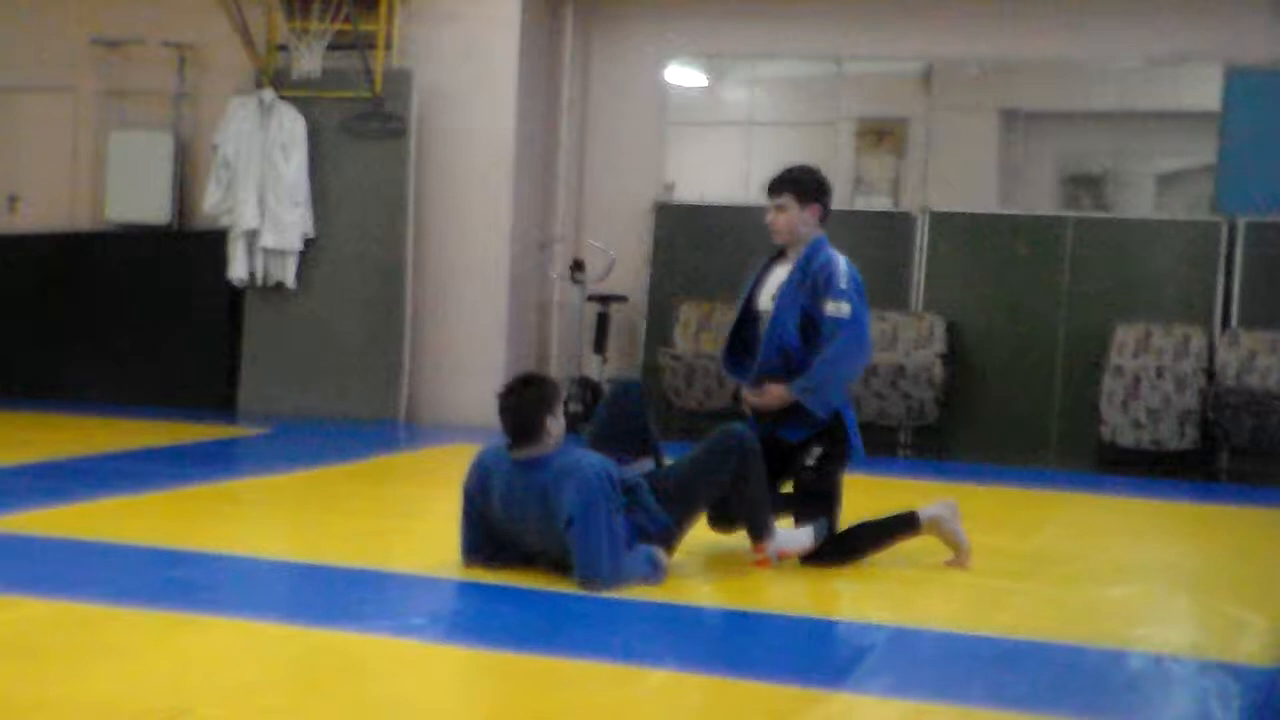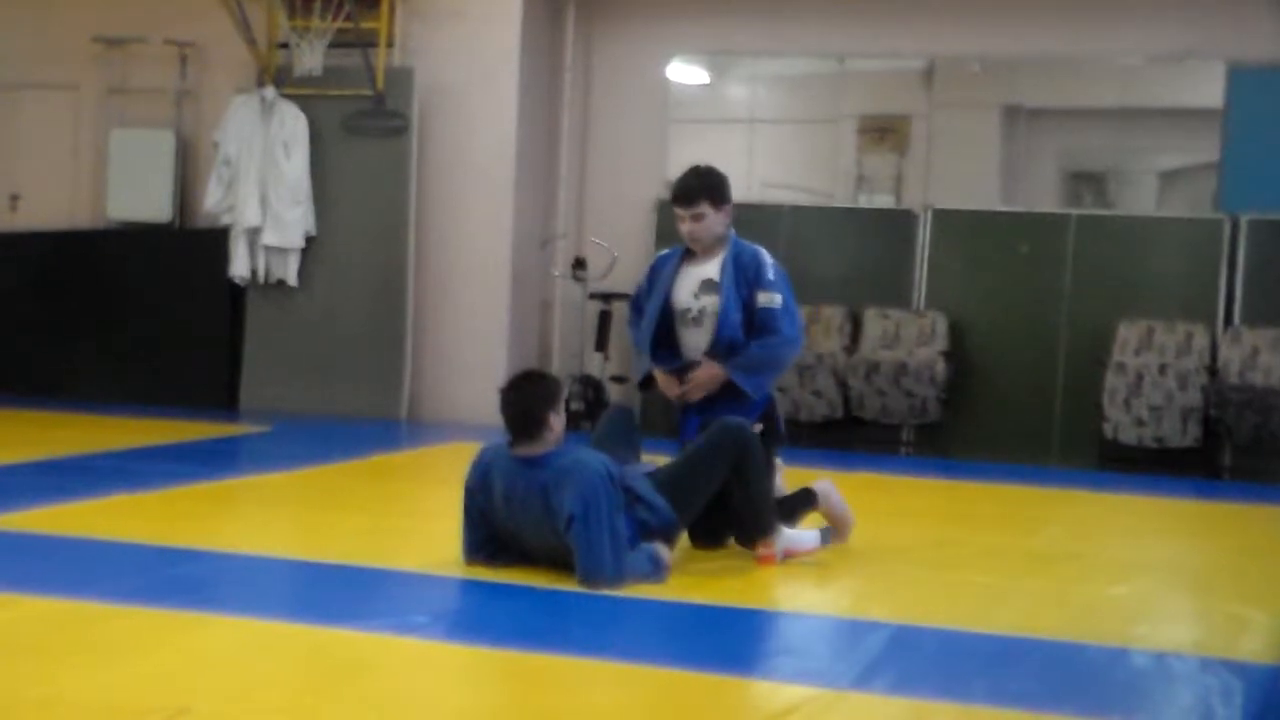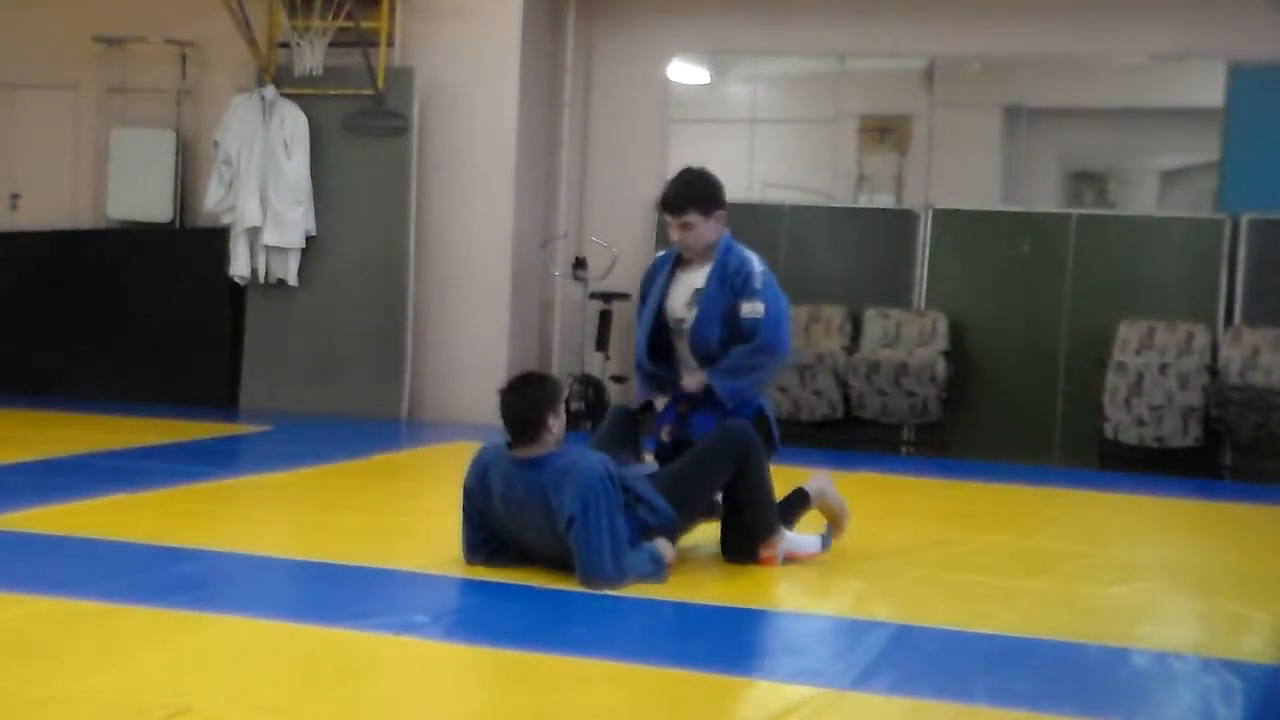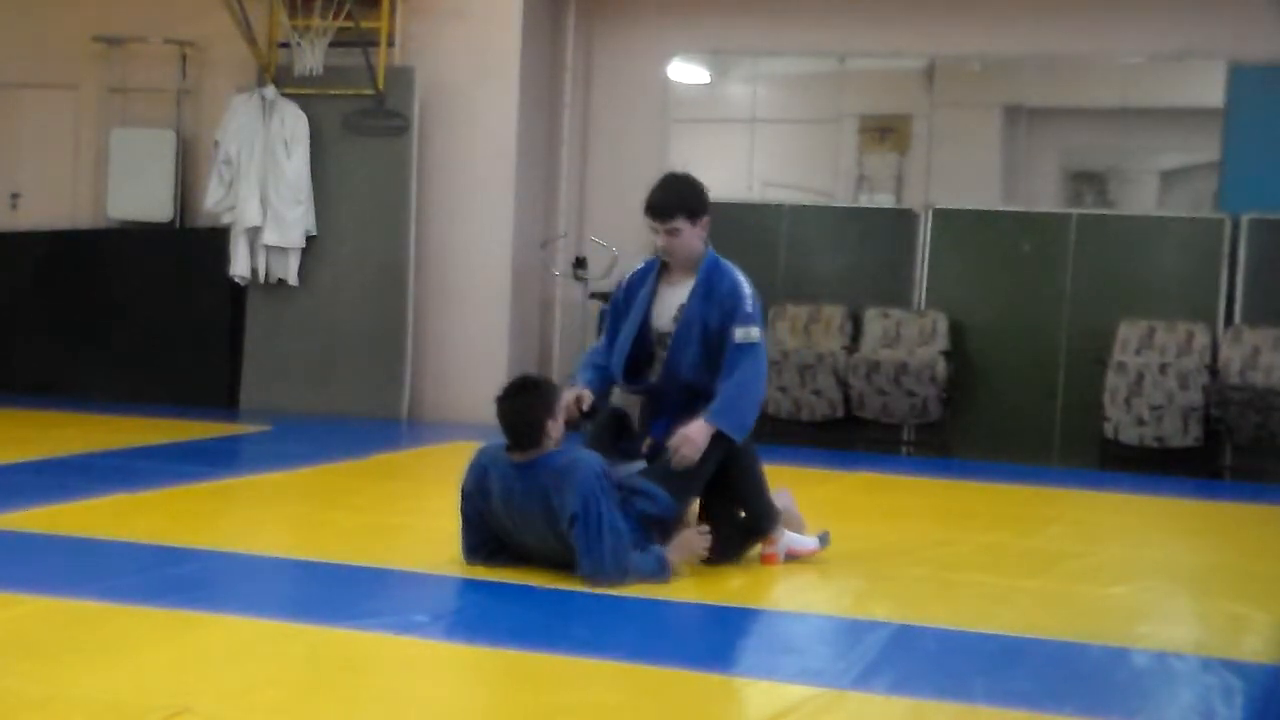
dt=1s
person 1, frame 1
left shoulder: (832, 270)
right shoulder: (774, 266)
left elbow: (849, 350)
right elbow: (750, 337)
left wrist: (791, 393)
right wrist: (748, 384)
left hip: (815, 423)
right hip: (772, 420)
left knee: (820, 551)
right knee: (723, 515)
left ankle: (927, 520)
right ankle: (815, 503)
person 1, frame 2
left shoulder: (755, 264)
right shoulder: (666, 265)
left elbow: (784, 338)
right elbow: (640, 320)
left wrist: (724, 372)
right wrist: (656, 368)
left hip: (746, 410)
right hip: (694, 412)
right knee: (706, 534)
left ankle: (811, 499)
person 1, frame 3
left shoulder: (746, 272)
right shoulder: (661, 269)
left elbow: (771, 345)
right elbow: (649, 340)
left wrist: (710, 379)
right wrist: (654, 392)
left hip: (734, 416)
right hip: (680, 415)
person 1, frame 4
left shoulder: (731, 287)
right shoulder: (639, 280)
left elbow: (747, 369)
right elbow: (611, 345)
left wrist: (708, 425)
right wrist: (588, 385)
left hip: (704, 428)
right hip: (653, 417)
left knee: (717, 547)
left ankle: (767, 525)
person 2, frame 1
left shoulder: (485, 465)
right shoulder: (581, 475)
left elbow: (477, 553)
right elbow: (600, 573)
left wrist: (543, 550)
right wrist: (651, 563)
right hip: (643, 524)
left knee: (628, 396)
right knee: (736, 441)
left ankle: (646, 471)
right ankle: (767, 541)
person 2, frame 2
left shoulder: (485, 465)
right shoulder: (583, 474)
left elbow: (479, 551)
right elbow: (604, 572)
left wrist: (544, 548)
right wrist: (653, 560)
left hip: (587, 517)
right hip: (644, 522)
left knee: (619, 416)
right knee: (734, 434)
right ankle: (771, 539)
person 2, frame 3
left shoulder: (484, 465)
right shoulder: (584, 475)
left elbow: (479, 551)
right elbow: (604, 572)
left wrist: (539, 548)
right wrist: (655, 557)
left hip: (585, 519)
right hip: (639, 526)
right knee: (737, 437)
right ankle: (773, 541)
person 2, frame 4
left shoulder: (483, 465)
right shoulder: (582, 471)
left elbow: (479, 552)
right elbow: (607, 571)
left wrist: (546, 546)
right wrist: (671, 556)
